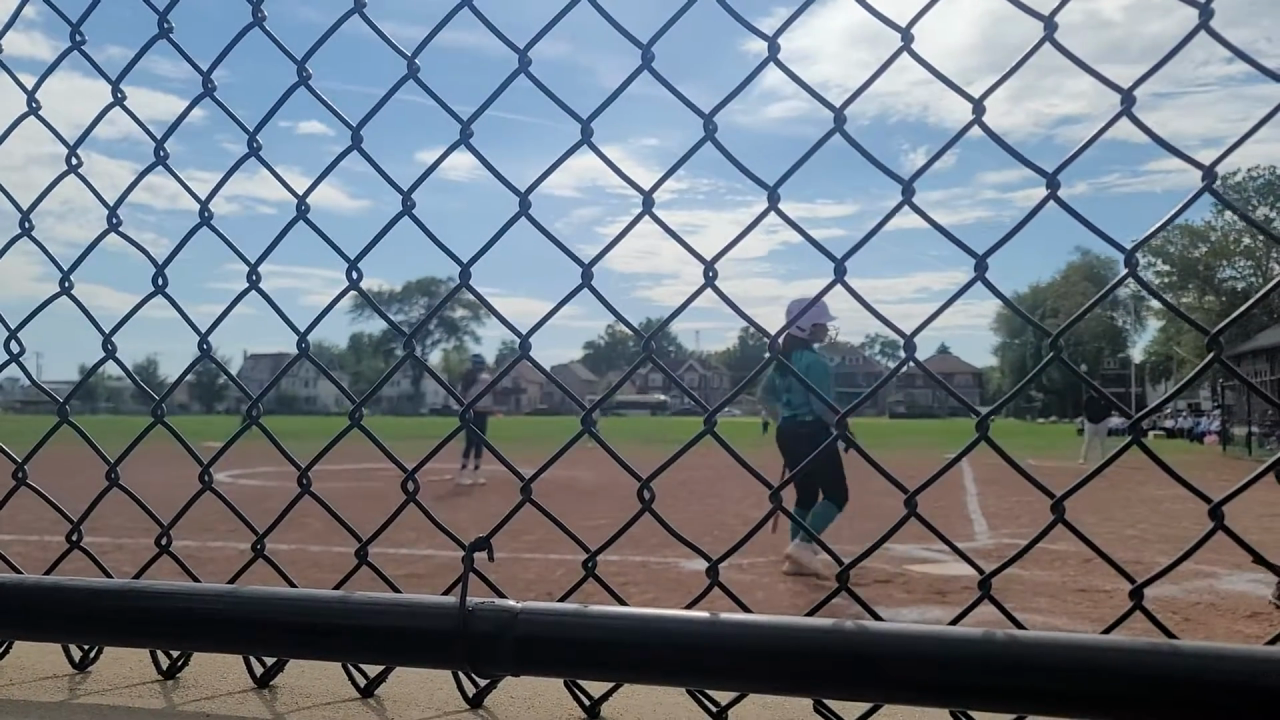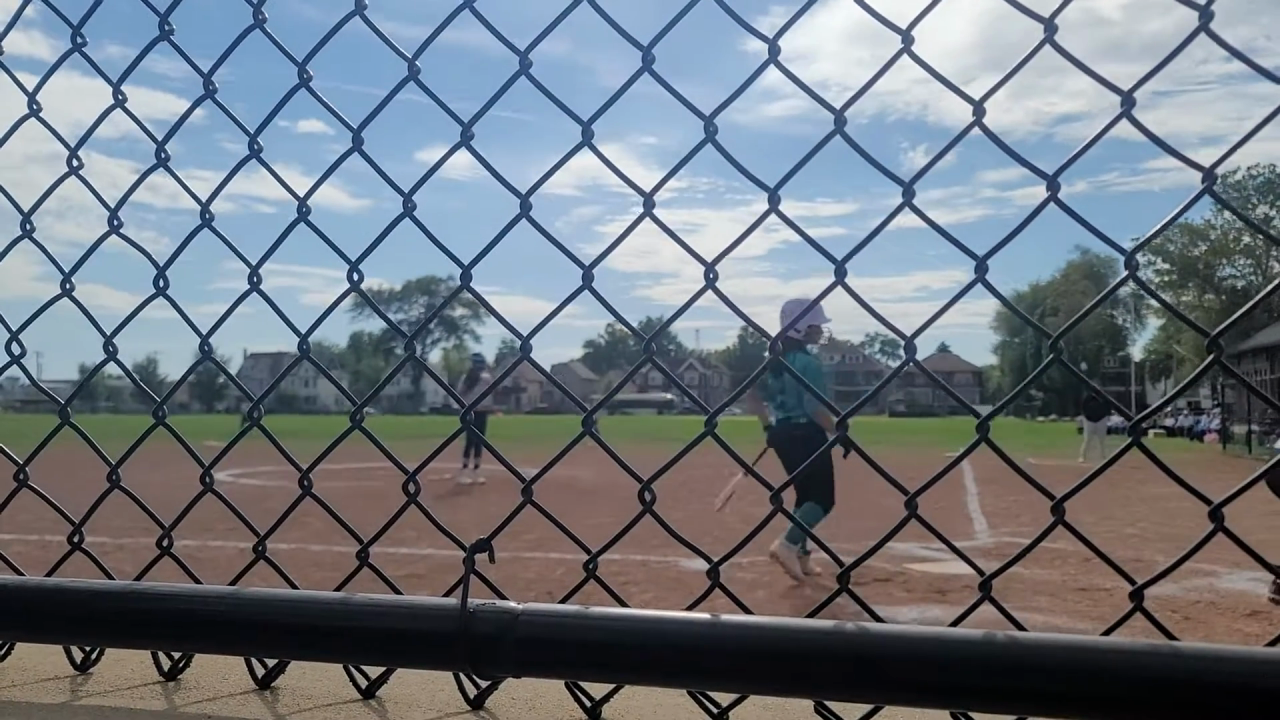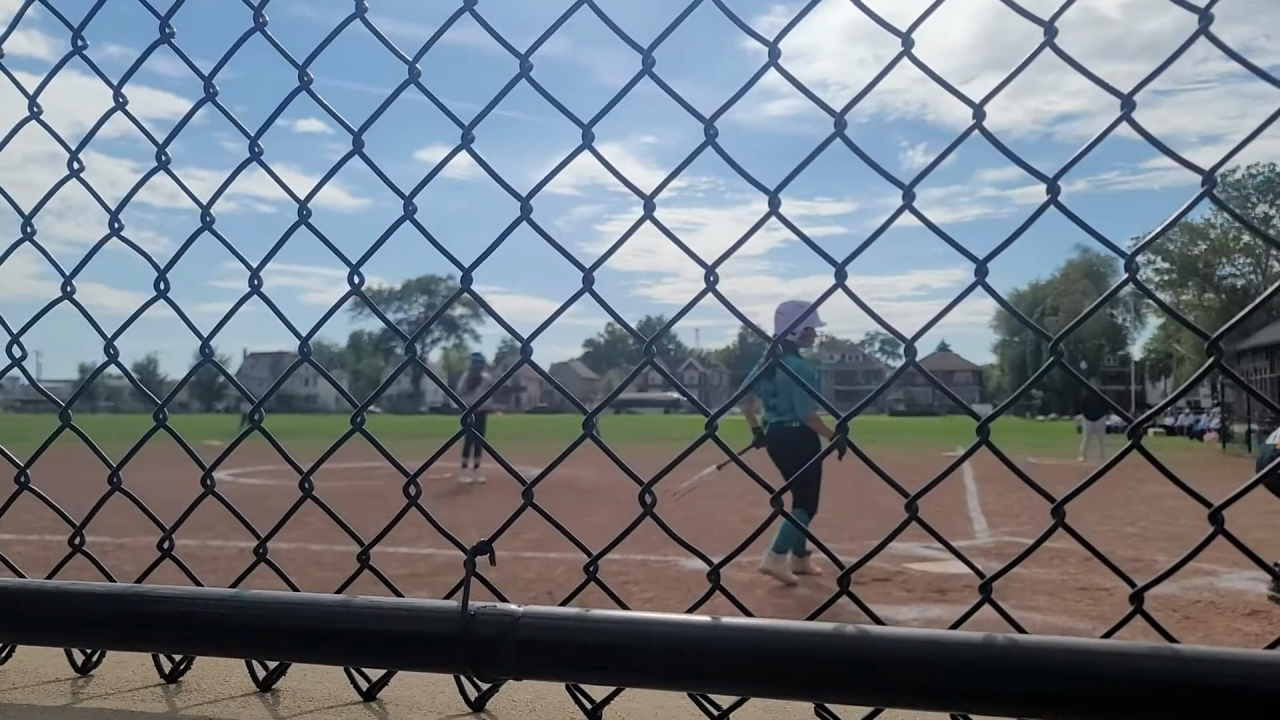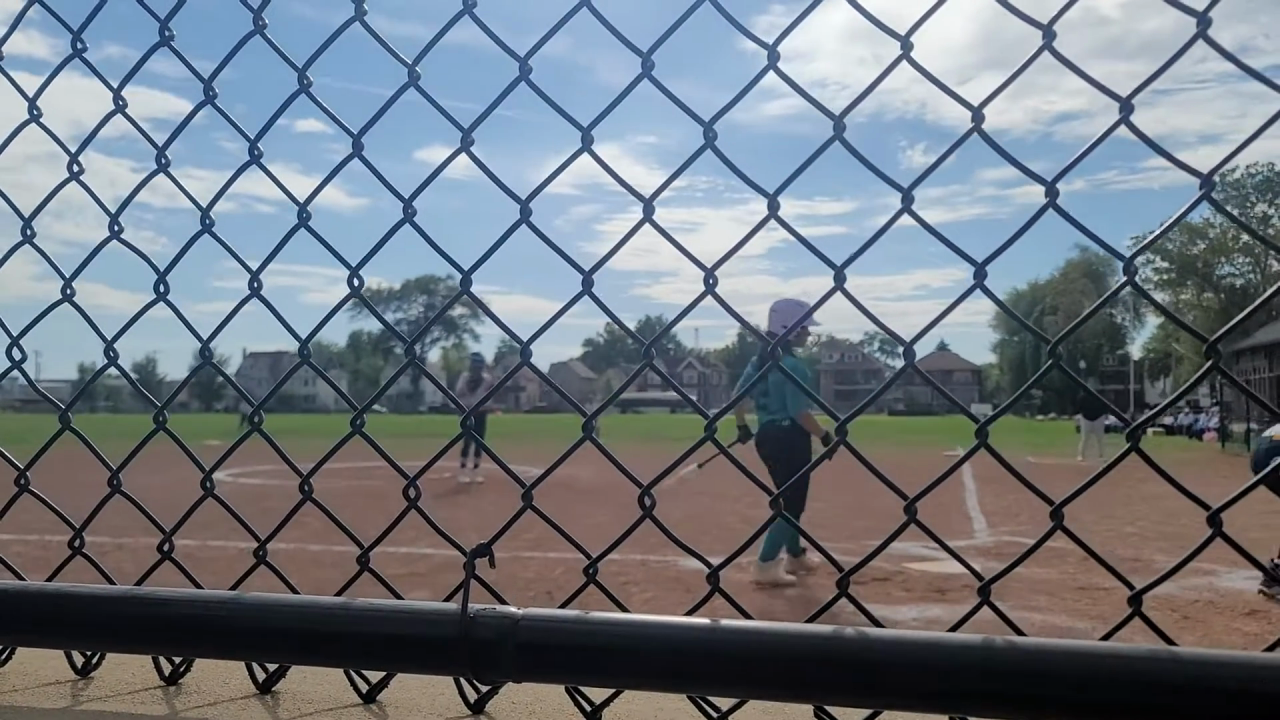
dt=0.1s
person 1, frame 1
left shoulder: (783, 359)
right shoulder: (815, 361)
left elbow: (765, 395)
right elbow: (823, 407)
left hip: (787, 431)
right hip: (813, 432)
left knee: (805, 495)
right knee: (835, 494)
left ankle: (798, 558)
right ankle: (803, 546)
person 1, frame 2
left shoulder: (775, 361)
right shoulder: (808, 363)
left elbow: (754, 396)
right elbow: (815, 410)
left wrist: (769, 426)
right wrist: (841, 433)
left hip: (783, 433)
right hip: (806, 434)
left knee: (805, 495)
right knee: (822, 498)
left ankle: (800, 556)
right ankle: (787, 545)
person 1, frame 3
left shoulder: (767, 363)
right shoulder: (800, 367)
left elbow: (746, 398)
right elbow: (806, 413)
left wrist: (756, 429)
right wrist: (834, 436)
left hip: (776, 436)
right hip: (799, 438)
left knee: (801, 497)
right knee: (807, 502)
left ankle: (799, 557)
right ankle: (776, 556)
person 1, frame 4
left shoulder: (758, 361)
right shoulder: (792, 365)
left elbow: (738, 398)
right elbow: (799, 412)
left wrist: (741, 426)
right wrist: (824, 434)
left hip: (766, 436)
right hip: (790, 437)
left knee: (790, 498)
right knee: (793, 502)
left ankle: (796, 555)
right ankle: (766, 565)
